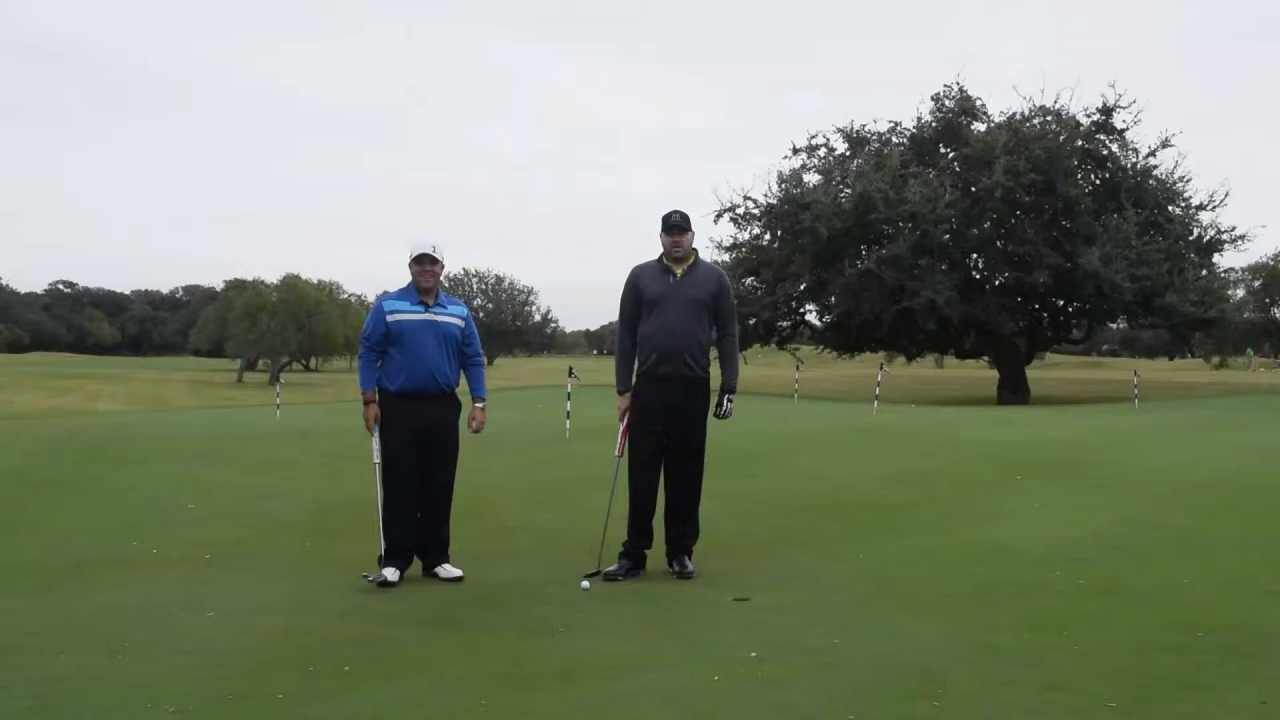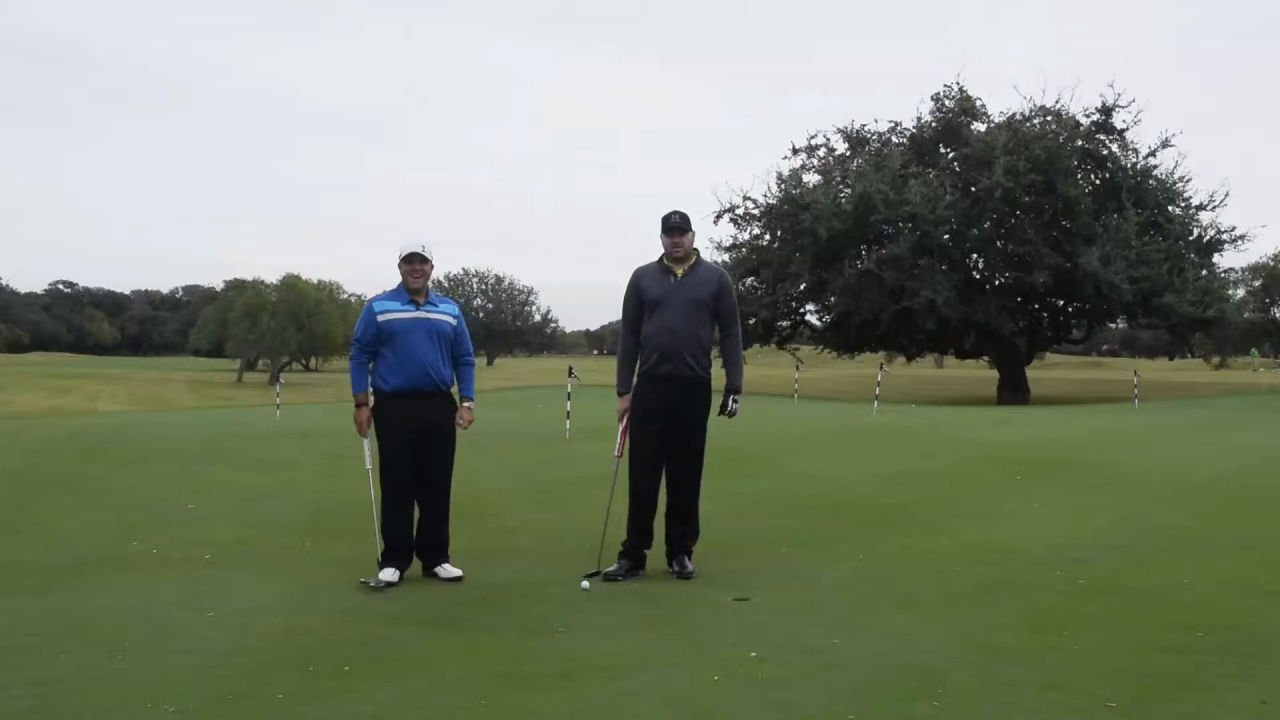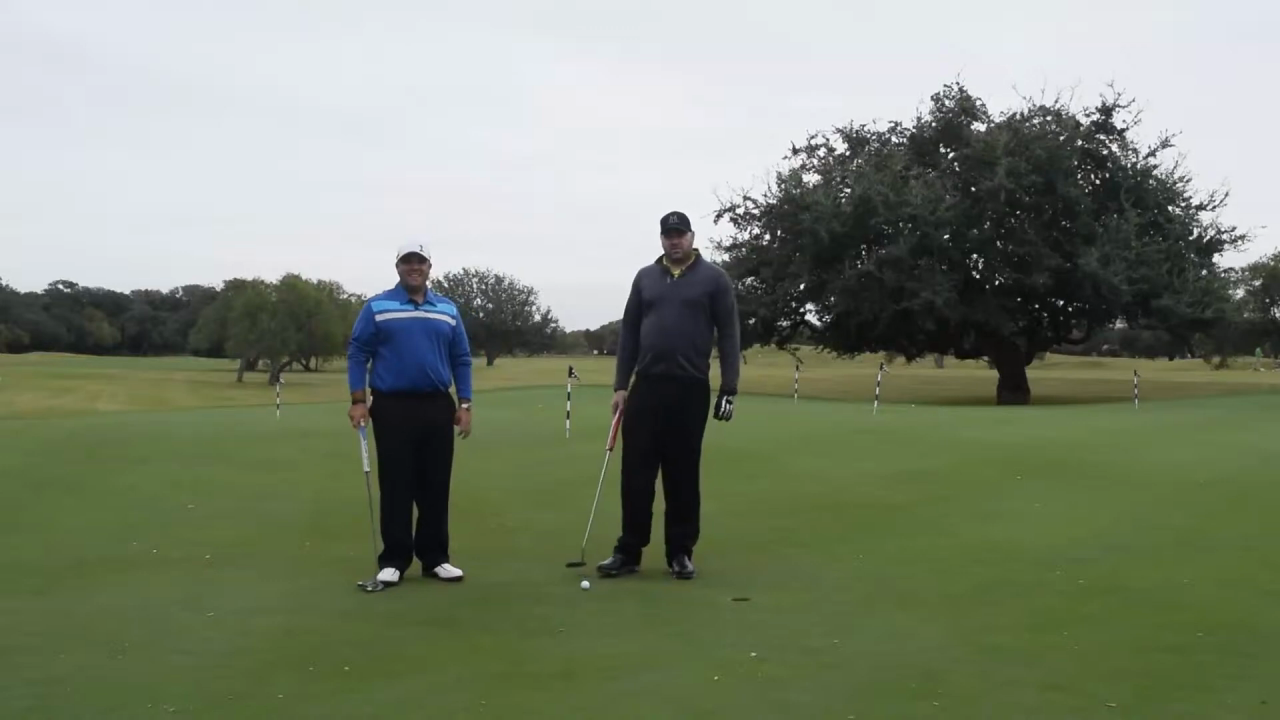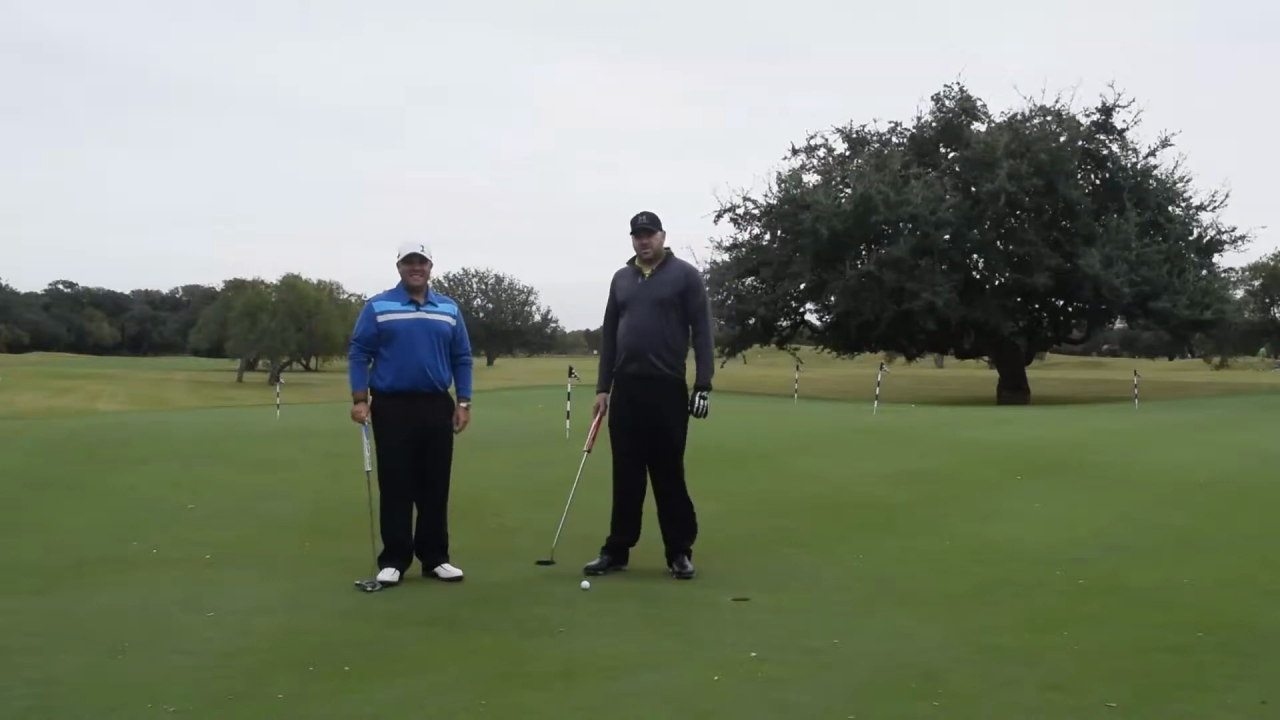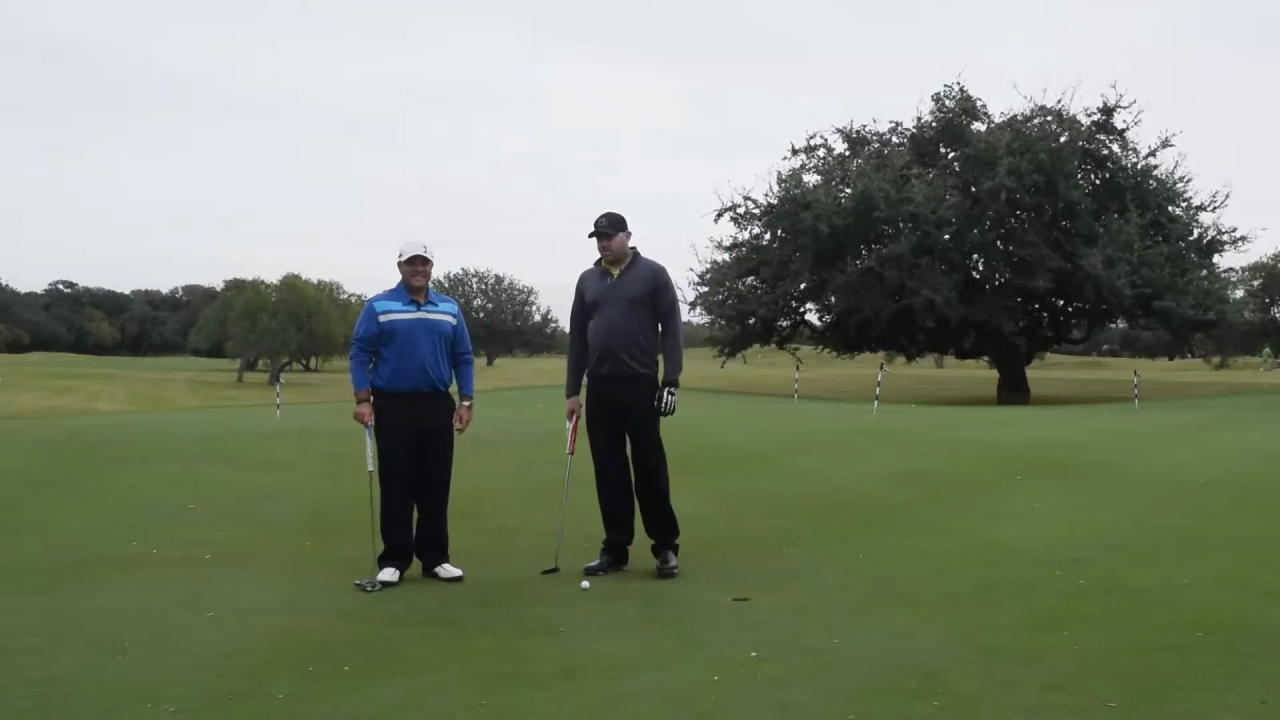
dt=0.5s
person 1, frame 1
left shoulder: (713, 278)
right shoulder: (640, 276)
left elbow: (727, 334)
right elbow: (626, 335)
left wrist: (728, 387)
right wrist: (623, 389)
left hip: (693, 388)
right hip: (649, 387)
left knee: (686, 474)
right knee: (642, 472)
left ankle: (681, 551)
right ankle: (633, 554)
person 1, frame 2
left shoulder: (715, 278)
right shoulder: (642, 278)
left elbow: (730, 334)
right elbow: (628, 336)
left wrist: (733, 386)
right wrist: (623, 390)
left hip: (694, 388)
right hip: (650, 387)
left knee: (686, 474)
right knee: (642, 473)
left ankle: (680, 551)
right ankle: (633, 554)
person 1, frame 3
left shoulder: (714, 278)
right shoulder: (645, 277)
left elbow: (729, 335)
right elbow: (629, 333)
left wrist: (729, 389)
right wrist: (621, 385)
left hip: (690, 388)
right hip: (646, 387)
left knee: (683, 473)
right knee: (636, 469)
left ankle: (680, 552)
right ankle: (628, 550)
person 1, frame 4
left shoulder: (685, 275)
right shoulder: (621, 279)
left elbow: (702, 332)
right elbow: (609, 335)
left wrist: (703, 384)
right wrist: (603, 387)
left hip: (667, 387)
right hip: (626, 387)
left knee: (669, 471)
right knee: (626, 471)
left ankle: (679, 551)
right ankle: (617, 549)
person 1, frame 5
left shoulder: (653, 274)
right shoulder: (587, 280)
left elbow: (671, 329)
right elbow: (577, 338)
left wrist: (670, 382)
right wrist: (572, 390)
left hip: (640, 385)
right hip: (600, 388)
left knee: (650, 466)
right knee: (608, 471)
left ankle: (665, 544)
right ankle: (615, 549)
person 2, frame 1
left shoulder: (459, 311)
right shoulder: (387, 306)
left elbow: (473, 359)
right elbow: (368, 354)
left wrist: (478, 403)
right wrist: (369, 400)
left hip: (442, 407)
right hip: (398, 407)
left knee: (439, 486)
right knee: (398, 486)
left ankle: (435, 557)
right ankle: (394, 560)
person 2, frame 2
left shoulder: (450, 310)
right shoulder: (378, 307)
left elbow: (464, 359)
right elbow: (359, 356)
left wrist: (466, 402)
right wrist: (361, 404)
left hip: (439, 407)
right hip: (394, 408)
left knee: (437, 486)
right knee: (396, 486)
left ankle: (435, 557)
right ankle: (394, 560)
person 2, frame 3
left shoulder: (448, 310)
right shoulder: (376, 307)
left elbow: (462, 359)
right elbow: (357, 354)
left wrist: (465, 403)
right wrist: (358, 400)
left hip: (437, 407)
right hip: (392, 407)
left knee: (436, 486)
right knee: (396, 486)
left ankle: (435, 557)
right ankle: (394, 560)
person 2, frame 4
left shoulder: (449, 309)
right shoulder: (377, 307)
left elbow: (462, 359)
right elbow: (359, 354)
left wrist: (463, 402)
right wrist: (360, 398)
left hip: (436, 406)
right hip: (392, 406)
left knee: (435, 487)
right knee: (395, 487)
left ankle: (435, 557)
right ankle: (393, 560)
person 2, frame 5
left shoulder: (450, 308)
right shoulder: (378, 307)
left elbow: (463, 357)
right elbow: (360, 354)
left wrist: (466, 401)
right wrist: (362, 399)
left hip: (437, 406)
right hip: (393, 406)
left knee: (436, 486)
right knee: (396, 486)
left ankle: (435, 558)
right ankle: (394, 560)
